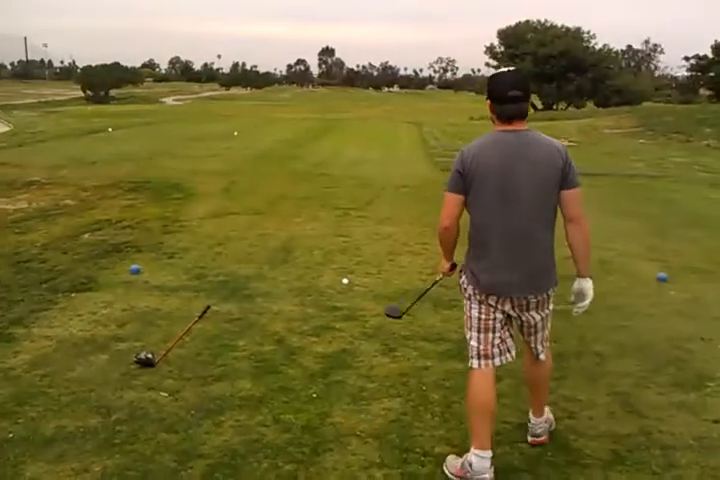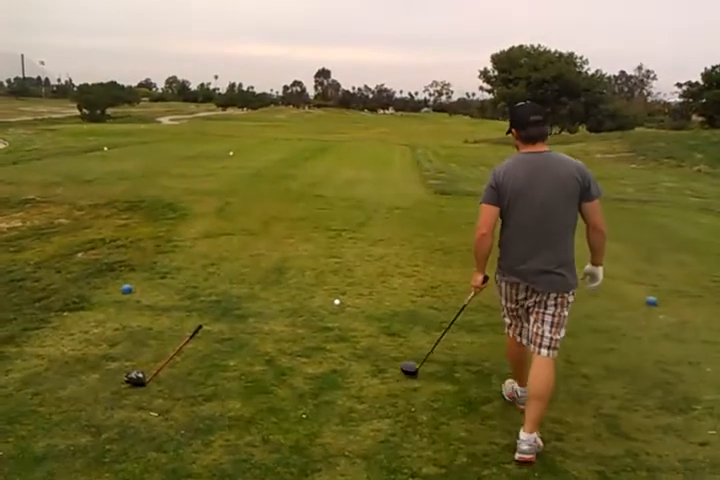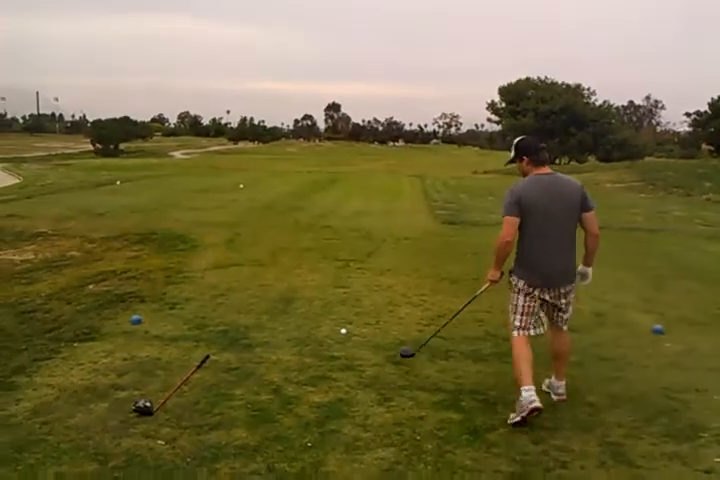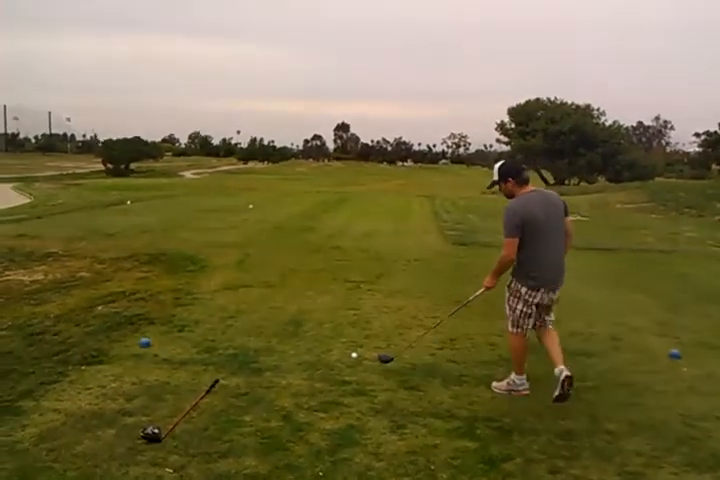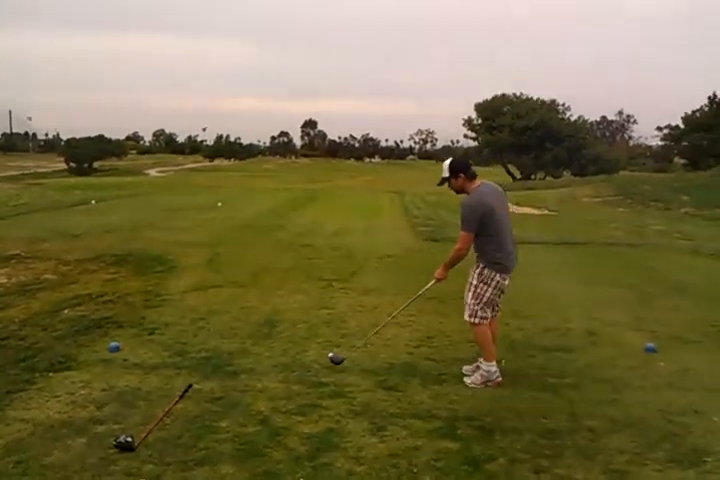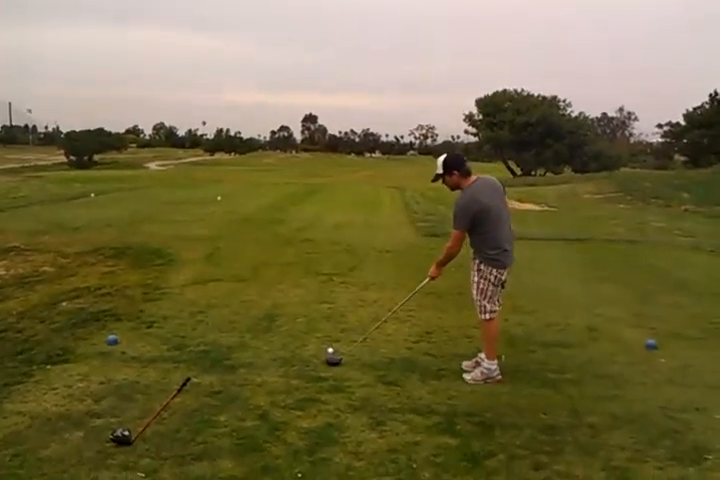
dt=0.7s
person 1, frame 1
left shoulder: (470, 155)
right shoulder: (556, 152)
left elbow: (447, 222)
right elbow: (576, 220)
left wrist: (447, 259)
right wrist: (584, 276)
left hip: (483, 279)
right hip: (537, 279)
left knee: (482, 367)
right knee: (537, 350)
right ankle: (539, 421)
person 1, frame 2
left shoulder: (502, 173)
right shoulder: (576, 170)
left elbow: (484, 231)
right elbow: (597, 226)
left wrist: (479, 271)
right wrist: (596, 264)
left hip: (513, 276)
right hip: (557, 280)
left knee: (516, 336)
right knee: (544, 354)
left ankle: (520, 388)
right ankle: (529, 437)
person 1, frame 3
left shoulder: (519, 191)
right shoulder: (576, 188)
left elbow: (507, 238)
right elbow: (593, 232)
left wrist: (496, 268)
right wrist: (587, 265)
left hip: (528, 277)
right hip: (564, 277)
left knee: (520, 334)
right knee: (560, 329)
left ankle: (528, 396)
right ankle: (558, 385)
person 1, frame 4
left shoulder: (515, 209)
right shoulder: (556, 199)
left elbow: (509, 255)
right elbow: (568, 235)
left wrist: (493, 277)
left hip: (527, 281)
right hip: (554, 278)
left knee: (517, 330)
right knee: (544, 326)
left ankle: (518, 381)
right ankle: (561, 370)
person 1, frame 5
left shoulder: (471, 204)
right shoulder: (494, 188)
left elbow: (462, 247)
left wrist: (445, 268)
left hip: (491, 266)
right hip: (503, 260)
left knee: (475, 317)
right knee: (488, 315)
left ankle: (490, 370)
right ankle: (487, 362)
person 1, frame 6
left shoulder: (465, 202)
right shoulder: (492, 182)
left elbow: (454, 245)
right elbow: (503, 214)
left wrist: (438, 266)
left hip: (488, 261)
right hip: (501, 254)
left knee: (488, 313)
right knee: (488, 311)
left ankle: (490, 367)
right ankle: (486, 356)
